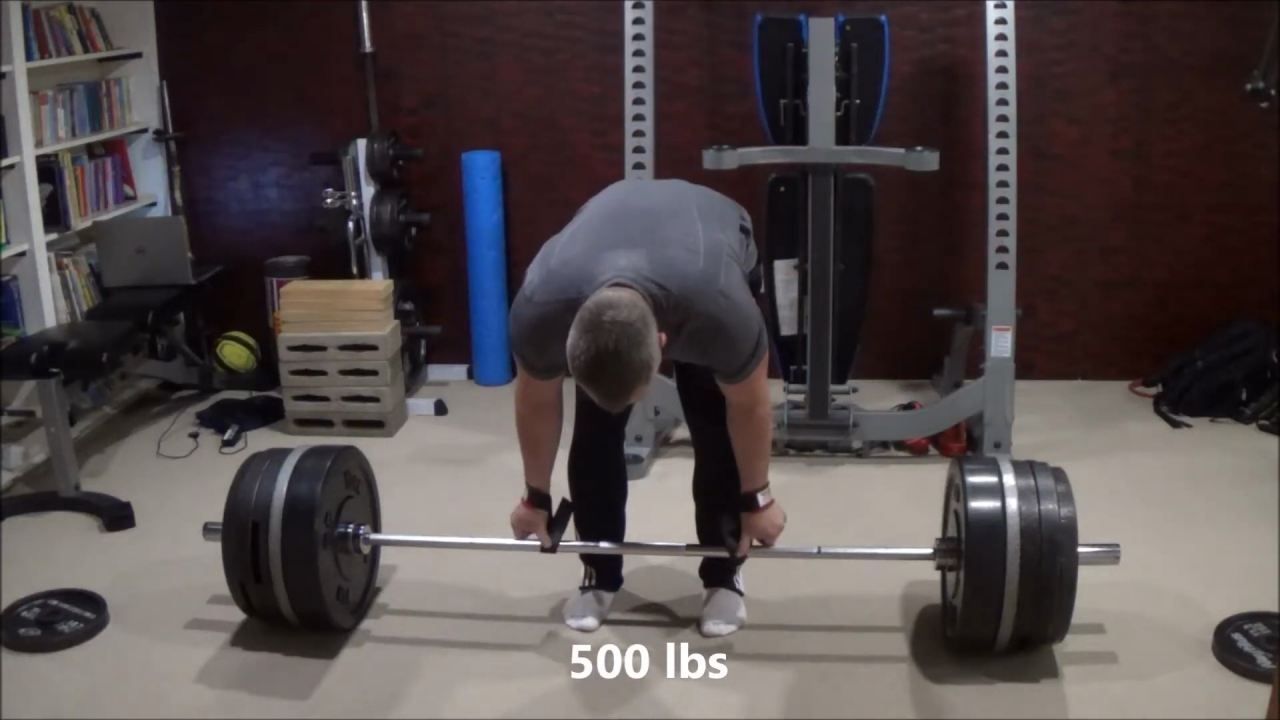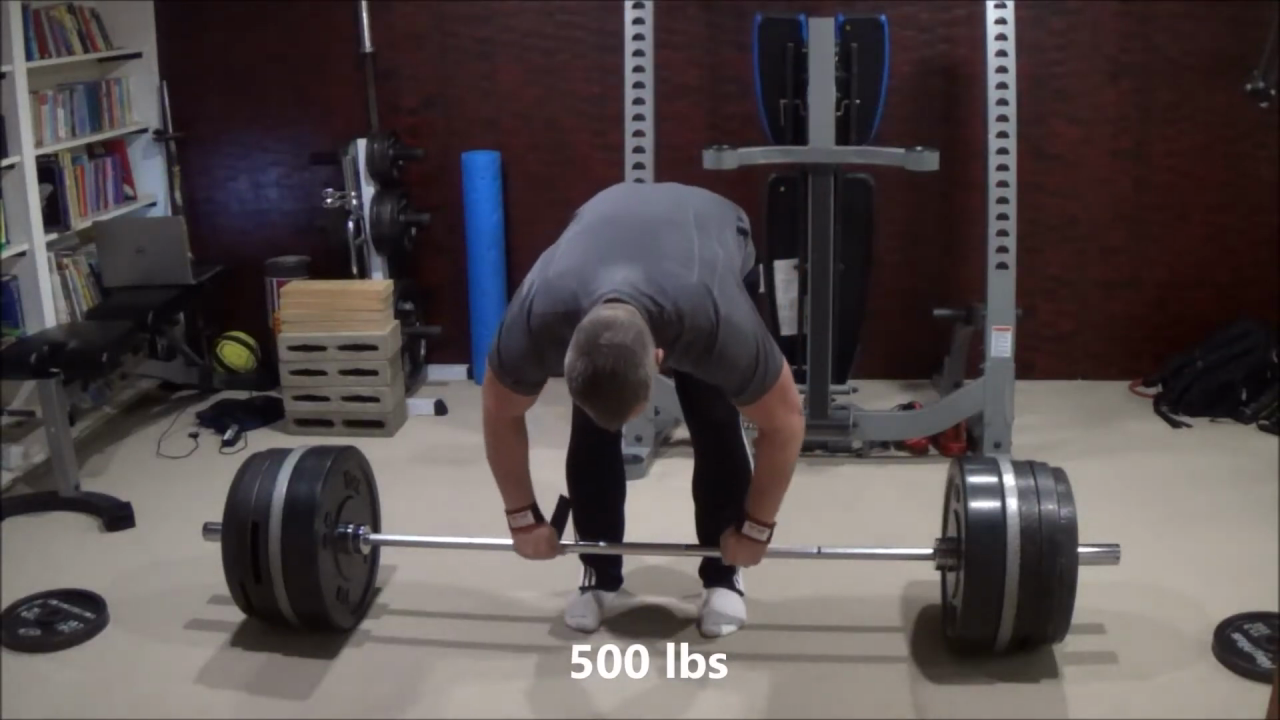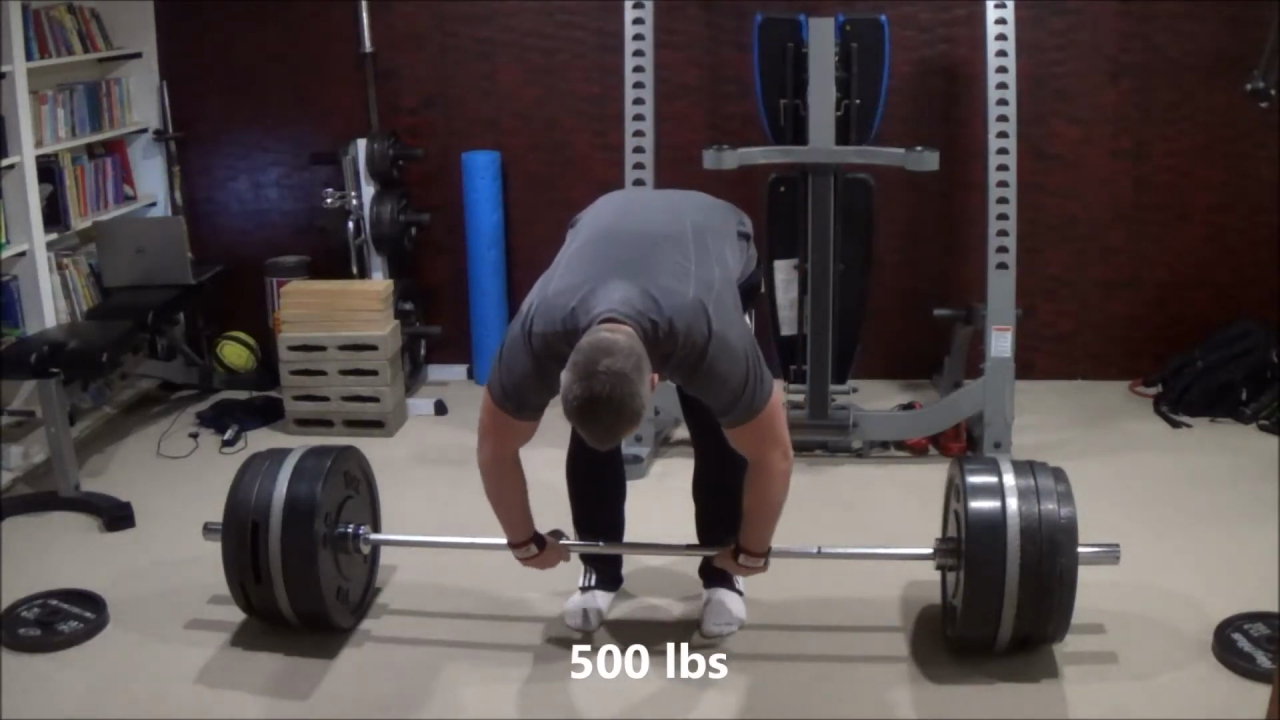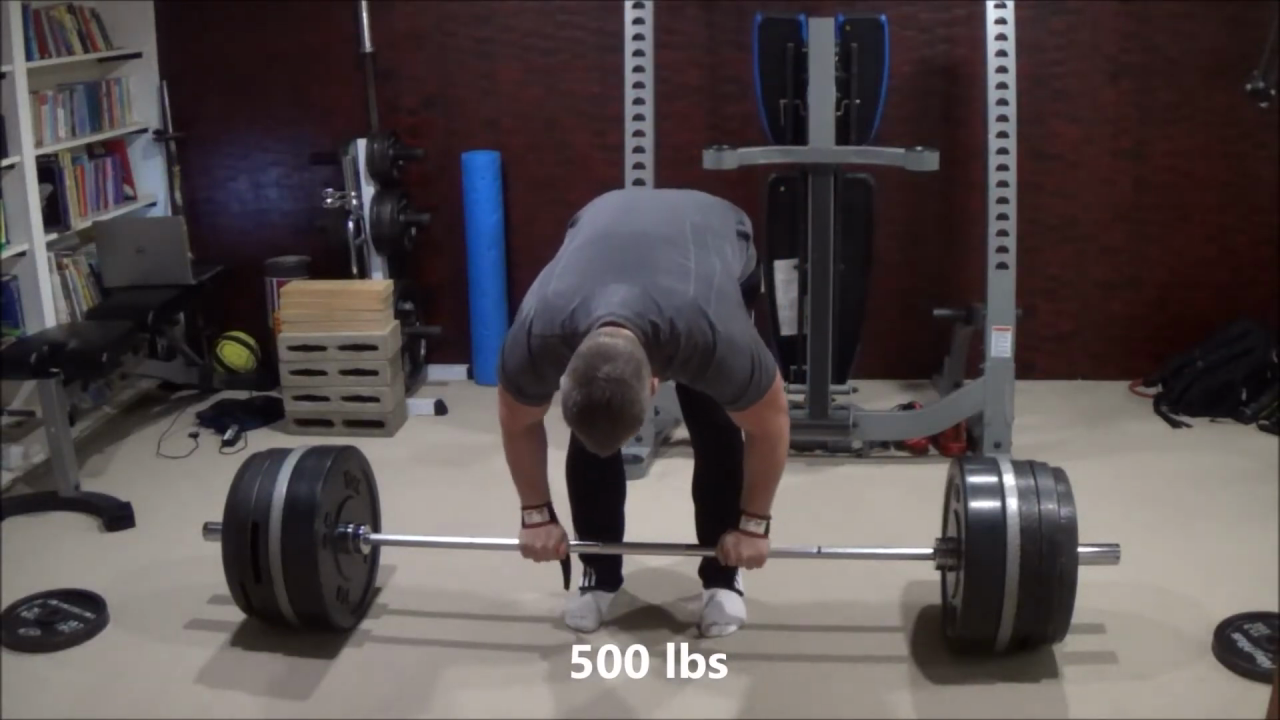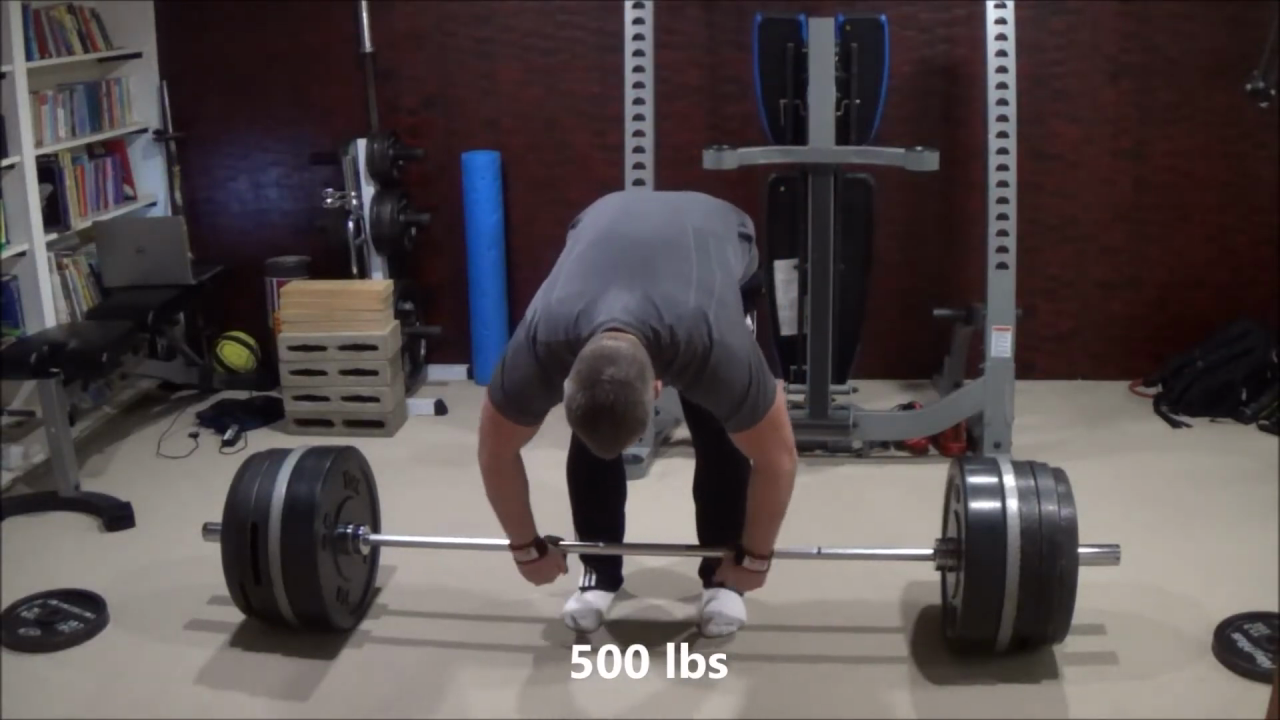
dt=0.5s
person 1, frame 1
left shoulder: (721, 308)
right shoulder: (539, 308)
left elbow: (748, 405)
right elbow: (537, 402)
left wrist: (756, 498)
right wrist: (536, 496)
left knee: (716, 428)
right knee: (594, 428)
left ankle: (723, 574)
right ankle: (599, 573)
person 1, frame 2
left shoulder: (719, 324)
right shoulder: (536, 319)
left elbow: (784, 423)
right elbow: (500, 416)
left wrist: (754, 530)
right wrist: (523, 517)
left knee: (716, 425)
right knee: (590, 430)
left ankle: (722, 573)
right ankle: (599, 571)
person 1, frame 3
left shoulder: (714, 341)
right shoulder: (537, 339)
left elbow: (771, 455)
right elbow: (496, 449)
left wrist: (751, 553)
right wrist: (526, 545)
left knee: (716, 430)
right knee: (589, 436)
left ankle: (719, 575)
right ankle: (599, 569)
person 1, frame 4
left shoulder: (714, 338)
right shoulder: (537, 336)
left elbow: (769, 427)
right elbow: (519, 424)
left wrist: (752, 525)
right wrist: (537, 515)
left knee: (716, 428)
right knee: (587, 435)
left ankle: (721, 574)
right ankle: (599, 570)
person 1, frame 5
left shoulder: (716, 349)
right shoulder: (540, 347)
left elbow: (776, 458)
right elbow: (496, 452)
left wrist: (753, 559)
right wrist: (527, 548)
left knee: (718, 431)
right knee: (589, 438)
left ankle: (719, 574)
right ankle: (600, 569)
